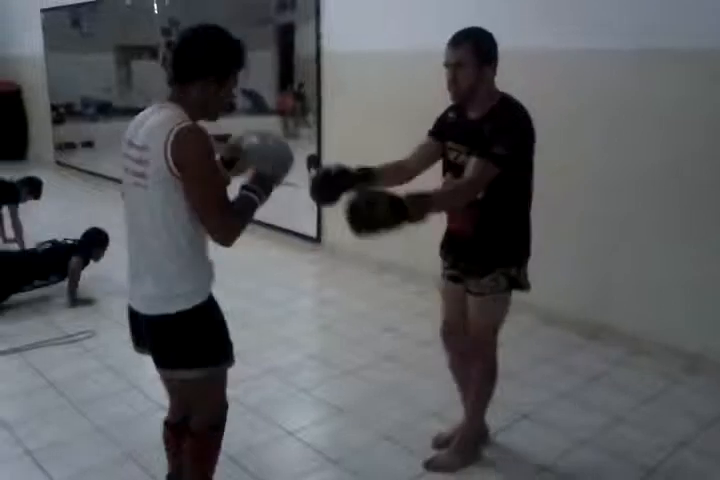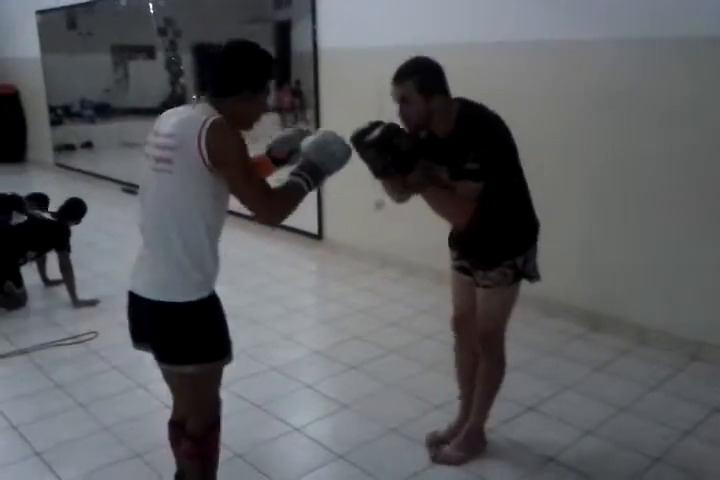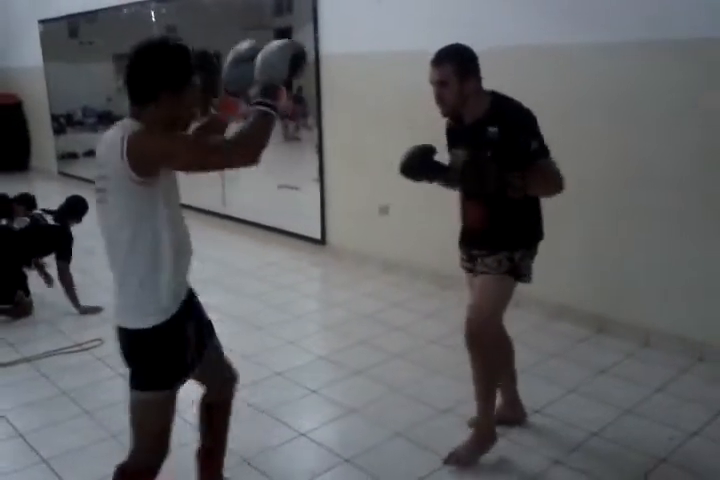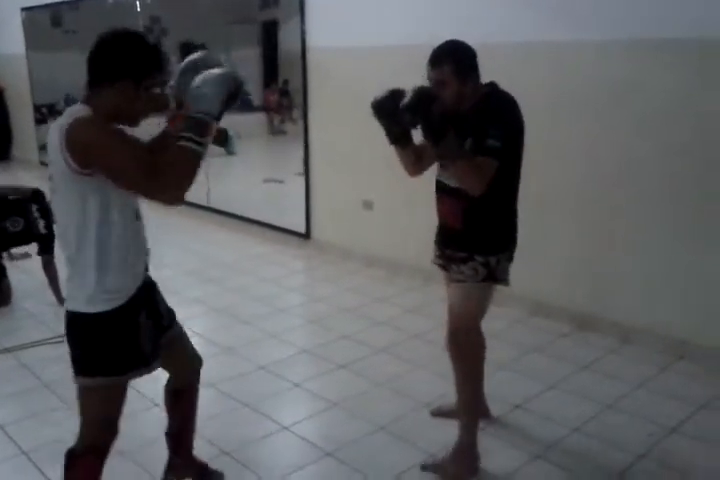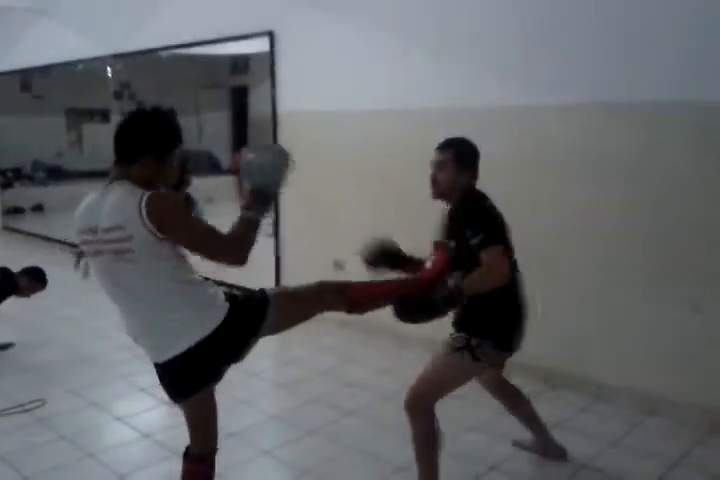
dt=1s
person 1, frame 1
left shoulder: (143, 123)
right shoulder: (187, 137)
right elbow: (224, 230)
left wrist: (223, 164)
right wrist: (259, 182)
left hip: (146, 301)
right hip: (183, 308)
left knee: (182, 410)
right knee: (208, 416)
person 1, frame 2
left shoulder: (171, 121)
right shoulder: (218, 131)
right elbow: (269, 210)
left wrist: (270, 158)
right wrist: (309, 173)
left hip: (147, 295)
right hip: (184, 303)
left knee: (187, 409)
right knee: (202, 417)
person 1, frame 3
left shoulder: (127, 140)
right shoulder: (140, 144)
left elbow: (202, 146)
right elbow: (241, 154)
left wrist: (235, 95)
right wrist: (271, 92)
left hip: (174, 303)
right hip: (152, 324)
left knee: (222, 381)
person 1, frame 4
left shoulder: (99, 129)
right shoulder: (85, 132)
left elbow: (149, 157)
right elbow: (168, 188)
left wrist: (192, 112)
right wrist: (201, 119)
left hip: (133, 289)
right hip: (103, 310)
left knee: (187, 368)
right knee: (98, 433)
person 1, frame 5
left shoulder: (86, 212)
right shoulder: (154, 204)
right elbow: (234, 253)
right wrist: (258, 197)
left hip: (170, 357)
right hip: (214, 325)
left knee: (201, 445)
right knee: (325, 293)
right ankle: (421, 283)
person 2, frame 1
left shoulder: (510, 123)
right shoulder: (454, 115)
left elbow: (468, 190)
right elbow: (416, 161)
left wrist: (402, 206)
right wrist: (361, 177)
left hip: (496, 256)
right hip: (457, 248)
left knee: (479, 343)
right knee: (452, 337)
left ankle: (469, 439)
right ankle: (474, 423)
person 2, frame 2
left shoulder: (481, 132)
right shoulder: (424, 132)
left elbow: (458, 209)
right elbow: (401, 194)
left wrist: (415, 173)
left hip: (506, 245)
right hip: (467, 241)
left knee: (487, 336)
right knee: (462, 326)
left ankle: (472, 433)
right ankle: (465, 418)
person 2, frame 3
left shoulder: (511, 119)
right shoulder: (459, 123)
left elbow: (552, 182)
left wrist: (502, 183)
right wrist: (432, 170)
left hip: (510, 242)
right hip: (474, 238)
left knee: (477, 331)
right knee: (491, 325)
left ankle: (484, 431)
right ankle: (511, 406)
person 2, frame 4
left shoulder: (500, 112)
right shoulder: (450, 112)
left elbow: (477, 183)
right elbow: (415, 166)
left wrist: (441, 137)
right wrist: (397, 129)
left hip: (485, 244)
right hip: (453, 236)
left knee: (460, 336)
right knee: (464, 325)
right ankle: (474, 402)
person 2, frame 5
left shoulder: (472, 214)
right shoulder: (459, 212)
left elbow: (499, 271)
right elbow: (450, 268)
left wrist: (447, 294)
right wrist: (402, 262)
left hip: (486, 327)
right hip: (497, 320)
left knee: (417, 402)
right knee: (494, 383)
right ankle: (548, 443)
